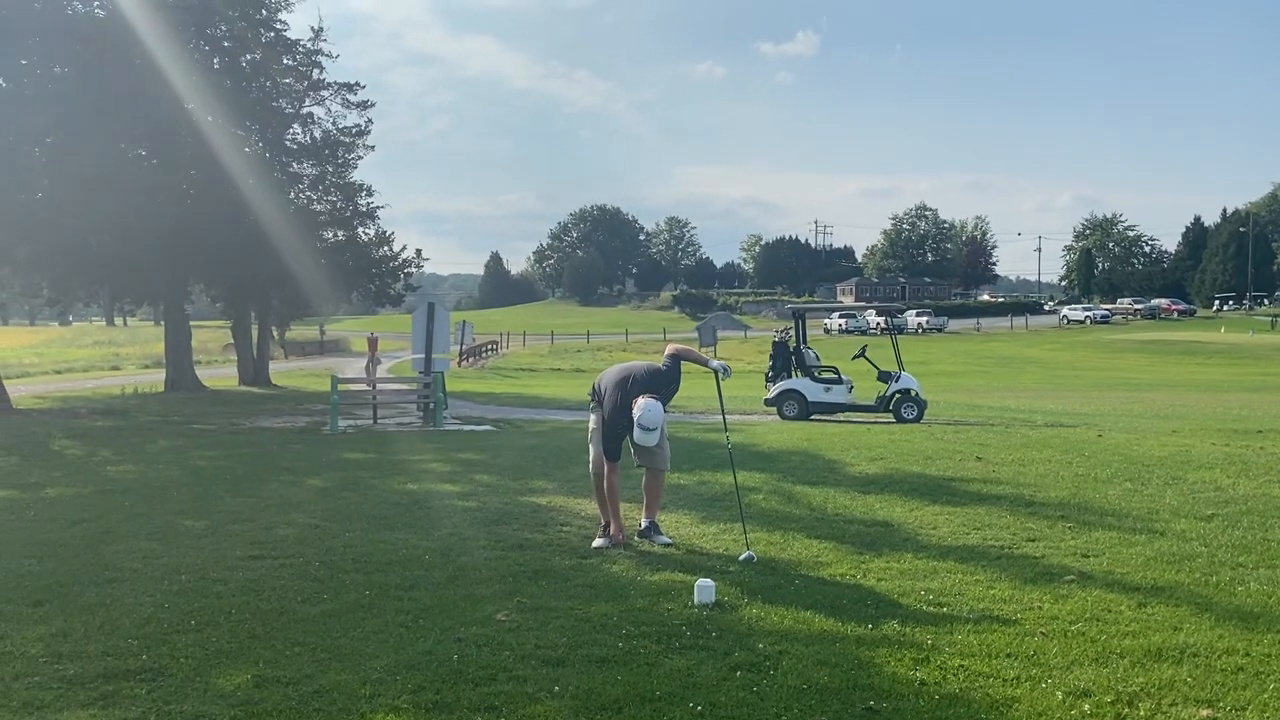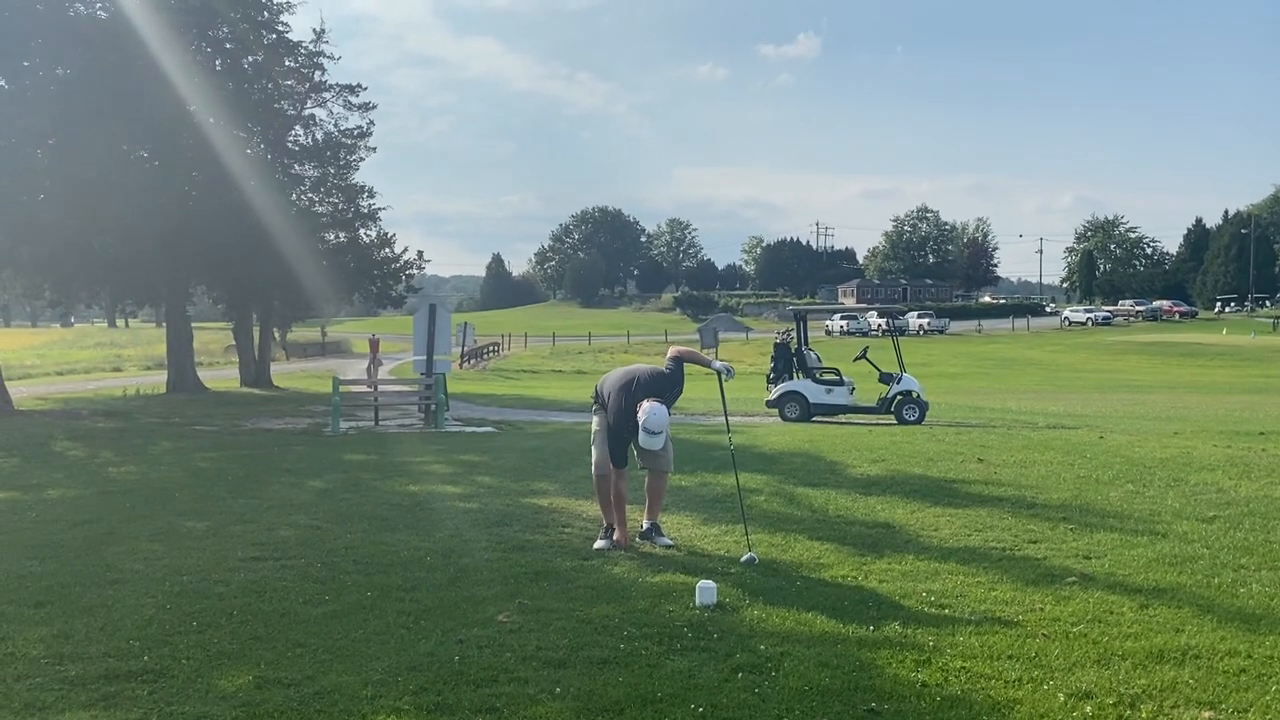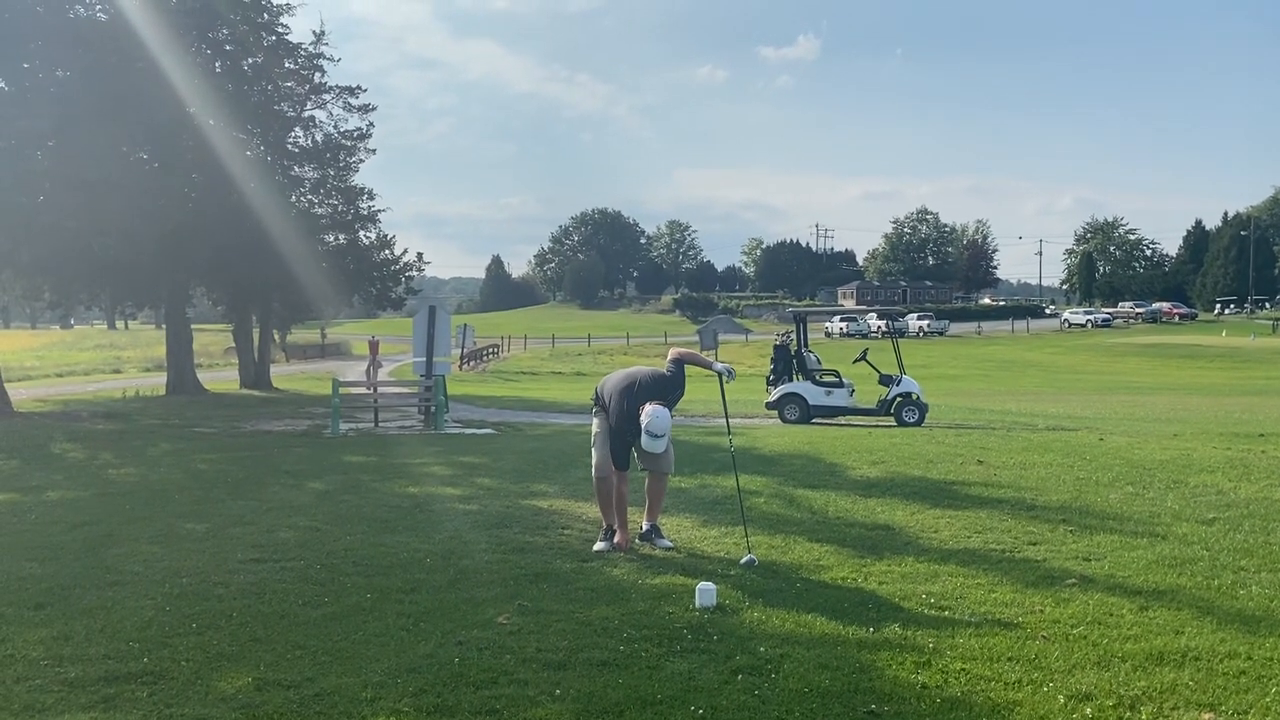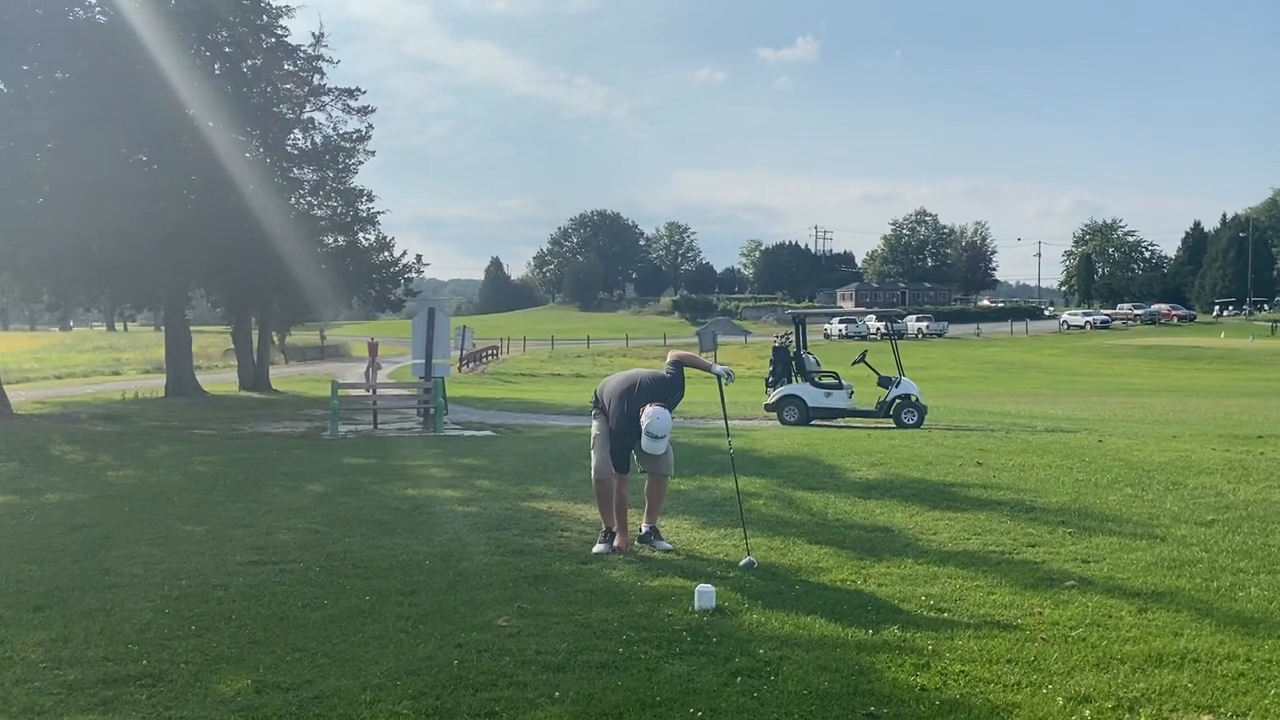
dt=0.3s
person 1, frame 1
left shoulder: (666, 380)
right shoulder: (615, 419)
left elbow: (672, 348)
right elbow: (612, 472)
left wrist: (709, 362)
right wrist: (616, 521)
right hip: (604, 403)
left knee: (659, 461)
right knee: (599, 464)
left ankle: (648, 524)
right ankle: (607, 525)
person 1, frame 2
left shoulder: (669, 384)
right shoulder: (620, 424)
left elbow: (675, 351)
right elbow: (619, 478)
left wrist: (712, 363)
right wrist: (621, 527)
right hip: (606, 404)
left knee: (662, 463)
right knee: (602, 467)
left ankle: (650, 525)
right ankle: (609, 527)
person 1, frame 3
left shoulder: (671, 387)
right shoulder: (622, 426)
left elbow: (675, 352)
right elbow: (621, 481)
left wrist: (713, 365)
right wrist: (623, 530)
left hip: (645, 398)
right hip: (607, 407)
left knee: (662, 465)
right knee: (602, 468)
left ankle: (649, 527)
right ankle: (610, 528)
person 1, frame 4
left shoulder: (671, 389)
right shoulder: (622, 429)
left elbow: (673, 355)
right elbow: (621, 483)
left wrist: (712, 367)
right wrist: (622, 533)
left hip: (643, 399)
right hip: (606, 409)
left knee: (662, 467)
right knee: (602, 471)
left ankle: (649, 529)
right ankle: (609, 531)
